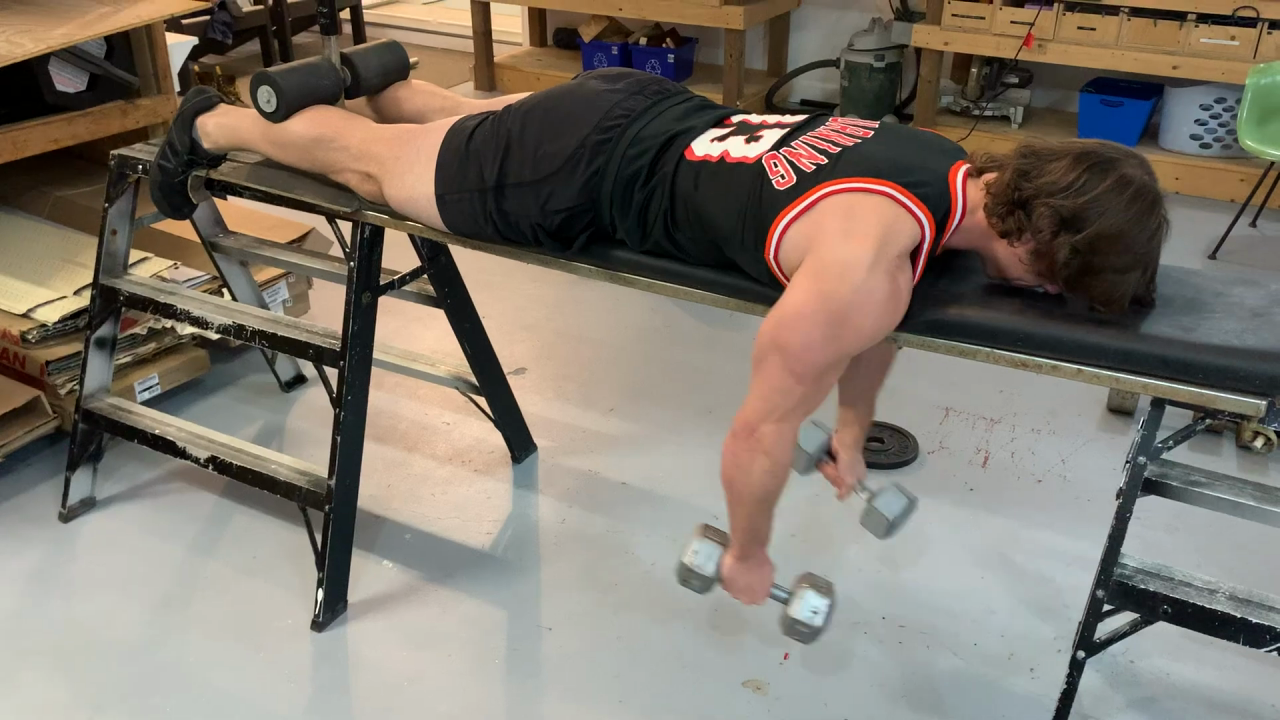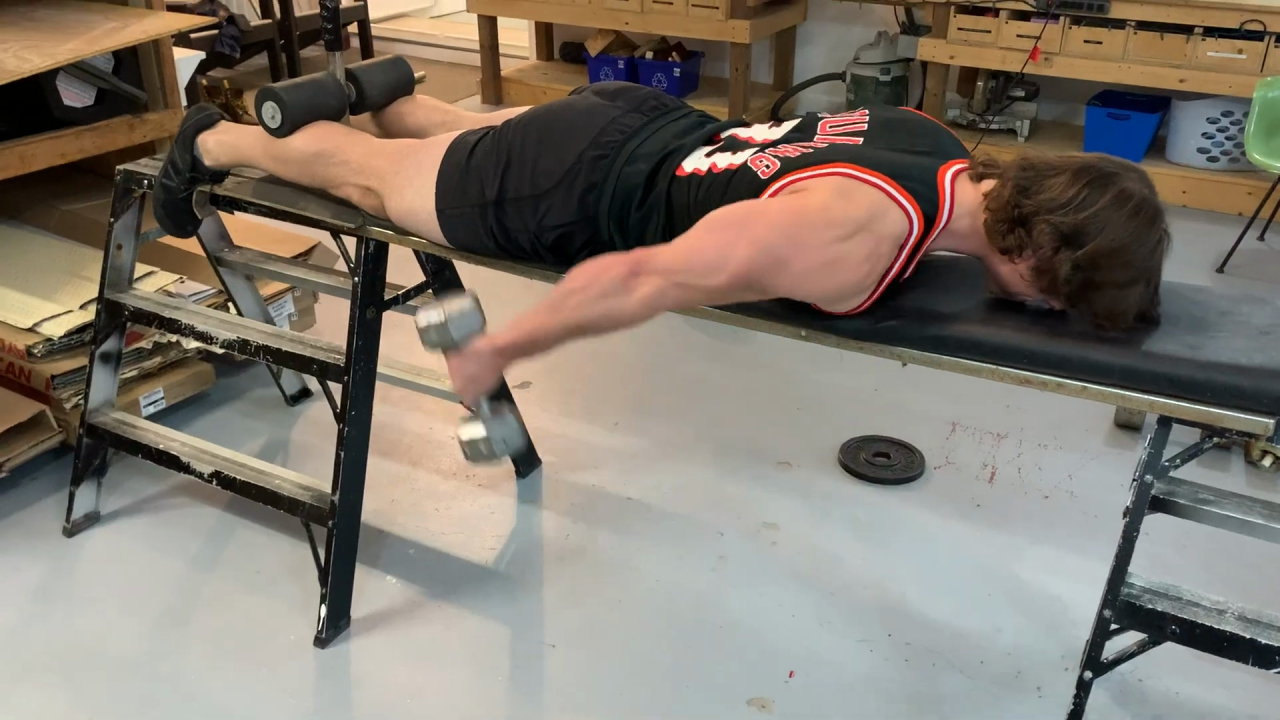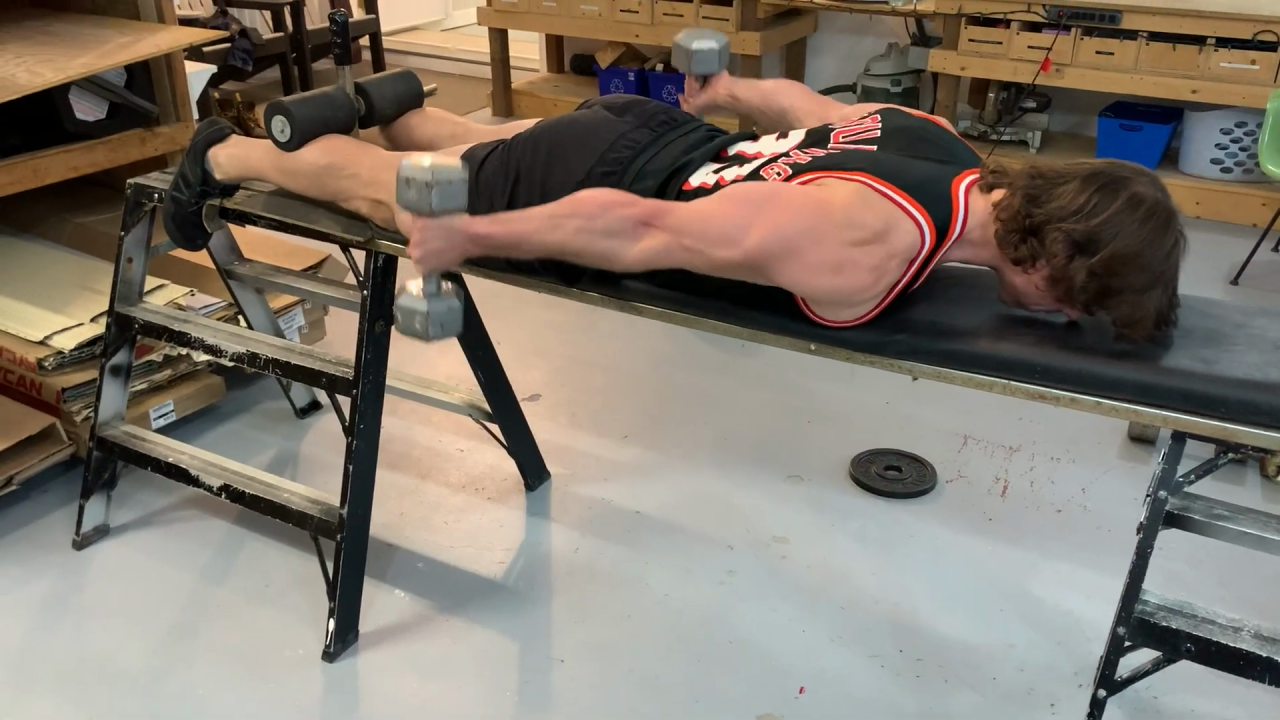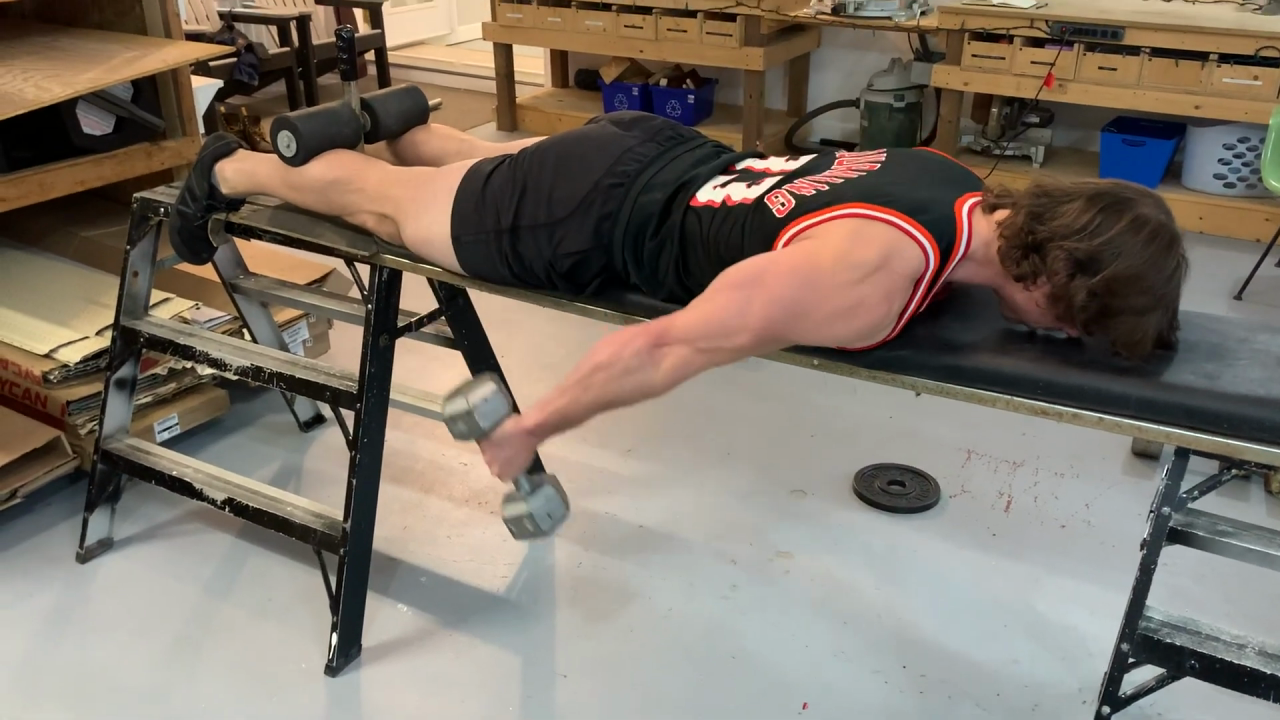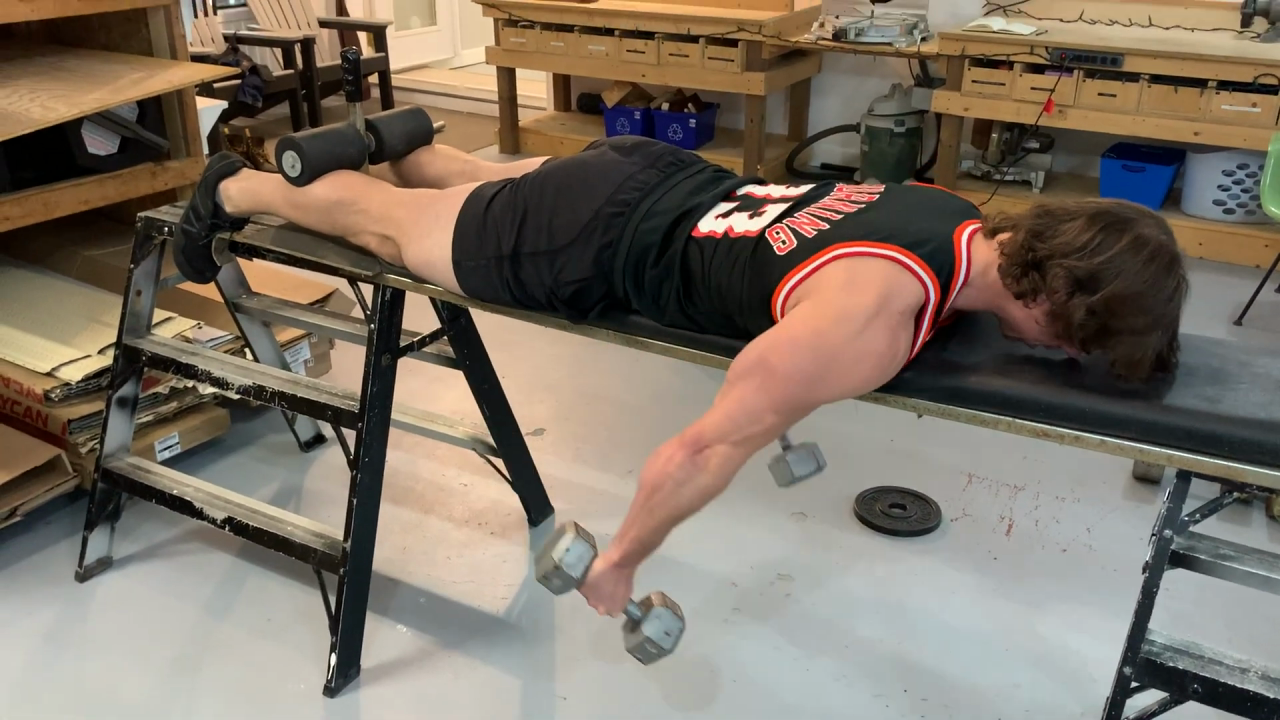
dt=0.5s
person 1, frame 1
left shoulder: (946, 163)
right shoulder: (869, 263)
left elbow: (870, 328)
right elbow: (763, 424)
left wrist: (853, 443)
right wrist: (746, 553)
left hip: (635, 113)
right hip: (582, 174)
left knee: (461, 110)
right knee: (371, 163)
right ankle: (214, 125)
person 1, frame 2
left shoulder: (936, 150)
right shoulder: (858, 244)
right elbow: (639, 278)
right wrist: (494, 351)
left hip: (635, 127)
right hip: (575, 193)
left knee: (451, 129)
right knee: (372, 179)
right ankle: (212, 143)
person 1, frame 3
left shoulder: (943, 148)
right shoulder: (864, 250)
left elbow: (795, 99)
right elbow: (634, 229)
left wrist: (722, 88)
right wrist: (461, 234)
left hip: (640, 133)
right hip: (587, 189)
left knee: (464, 143)
right knee: (385, 188)
left ankle: (381, 107)
right ankle: (226, 156)
person 1, frame 4
left shoulder: (957, 186)
right shoulder: (875, 280)
right elbow: (666, 347)
right wrist: (525, 431)
left hip: (646, 154)
right hip: (593, 219)
left knee: (478, 155)
right knee: (387, 205)
right ankle: (234, 171)
person 1, frame 5
left shoulder: (957, 218)
right shoulder: (874, 321)
right elbow: (707, 446)
left wrist: (791, 390)
right wrist: (618, 563)
left hip: (649, 176)
right hip: (593, 244)
left knee: (479, 177)
right knee: (386, 225)
right ankle: (235, 189)
